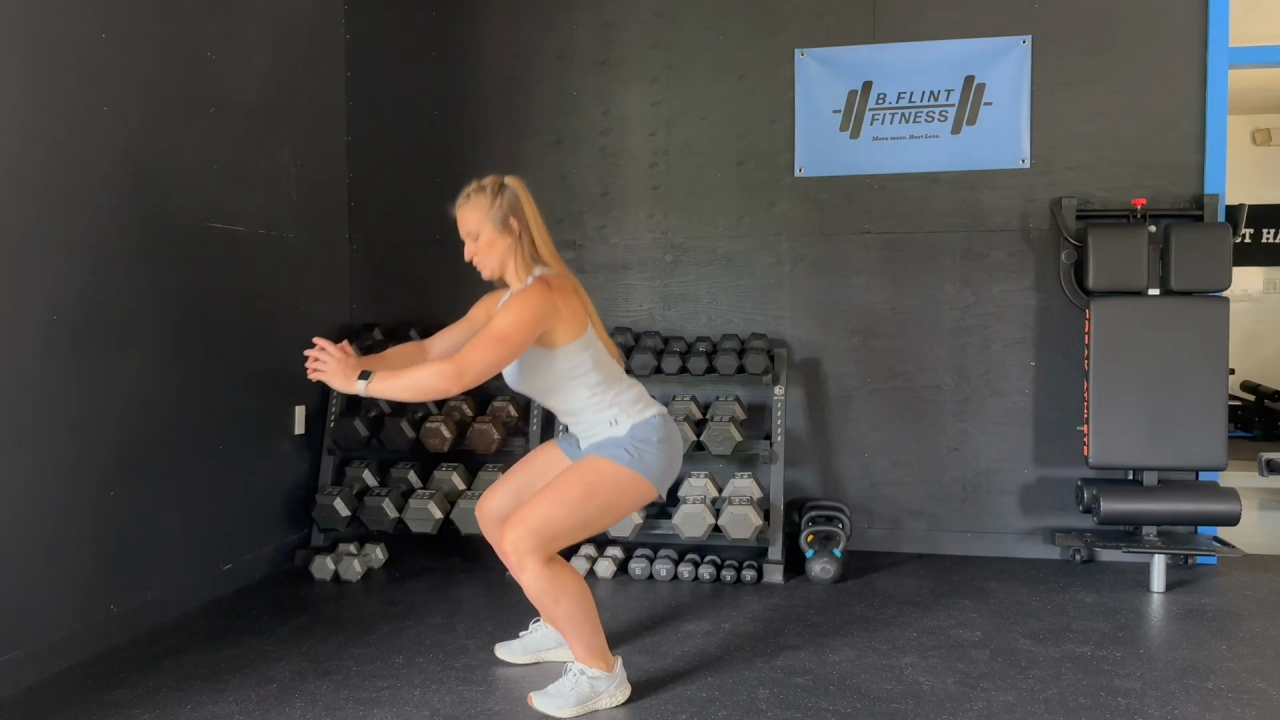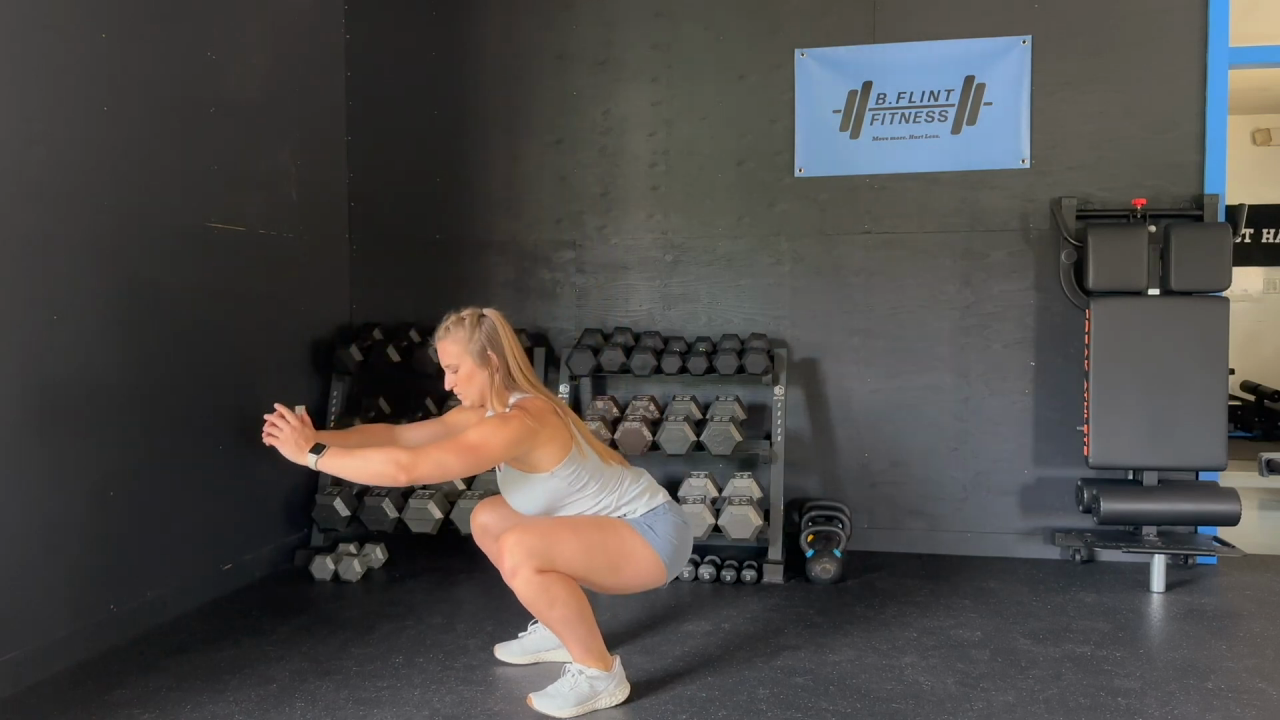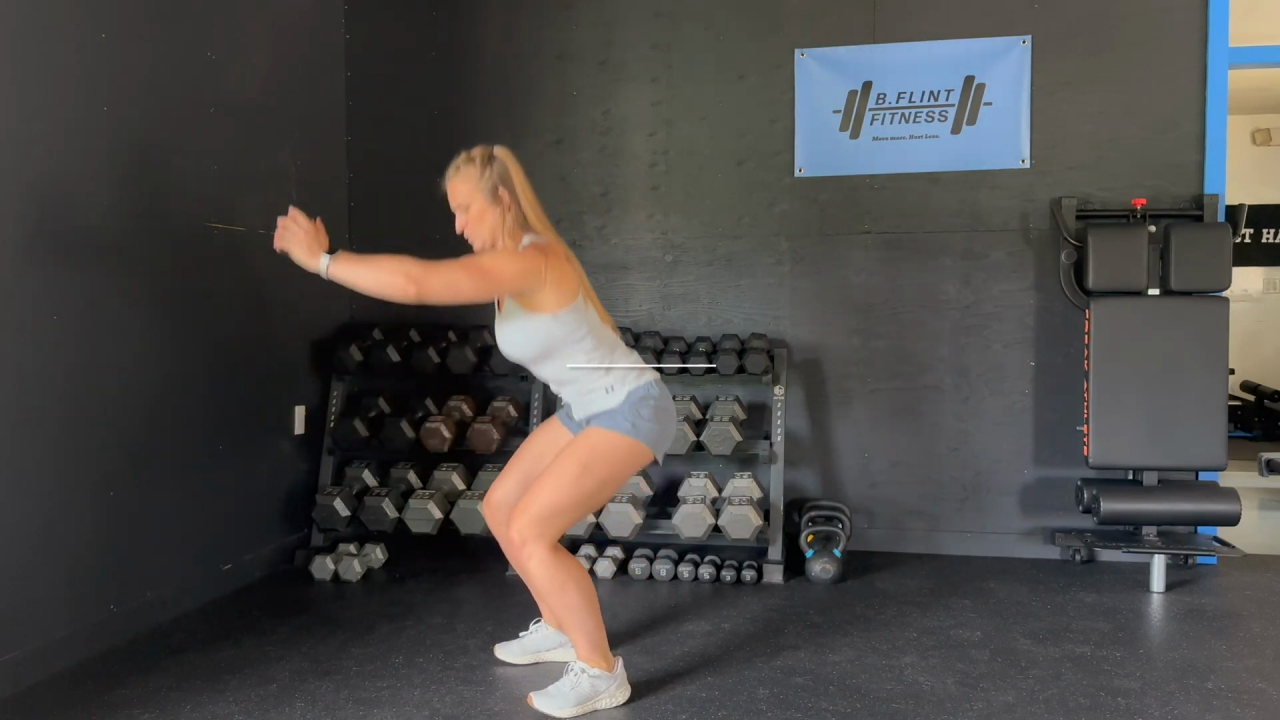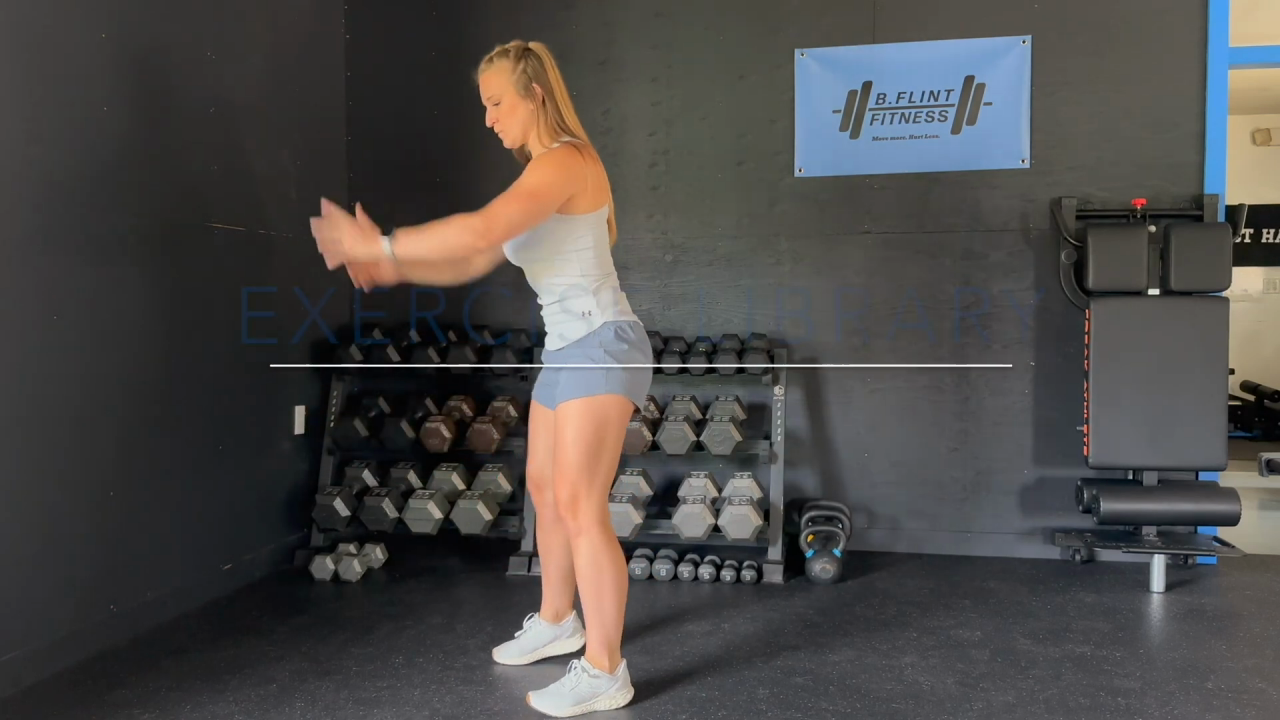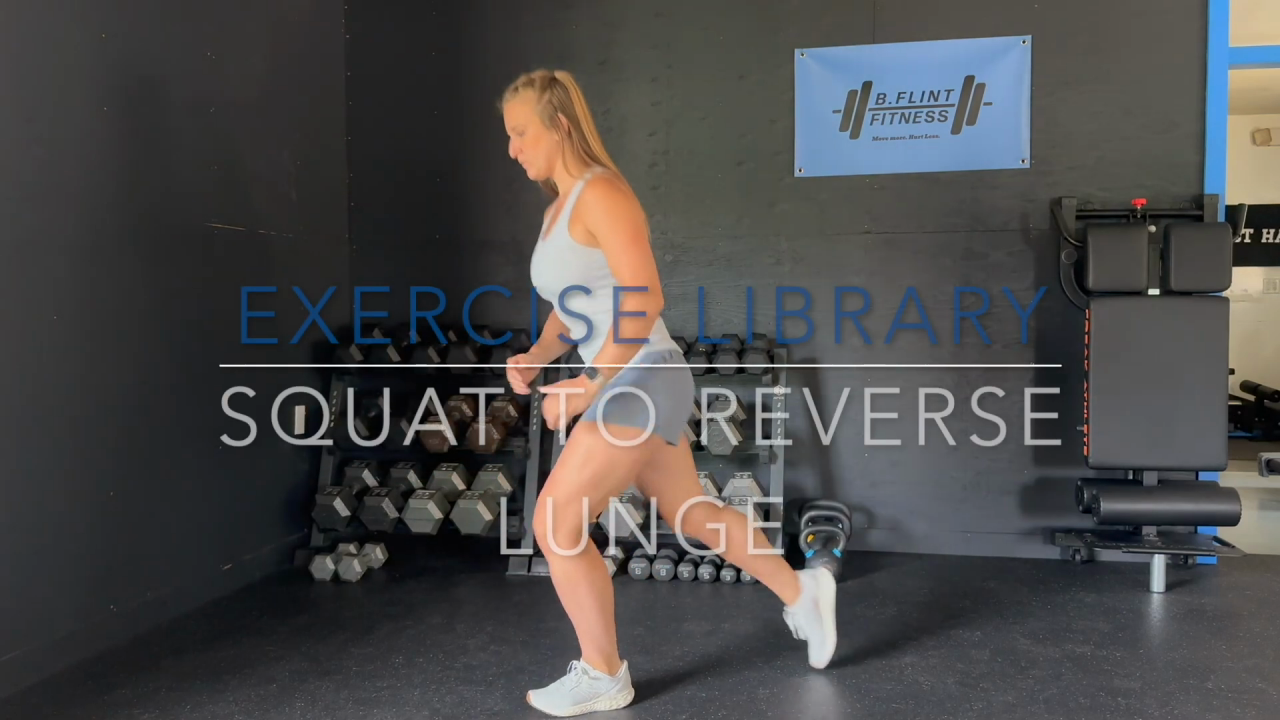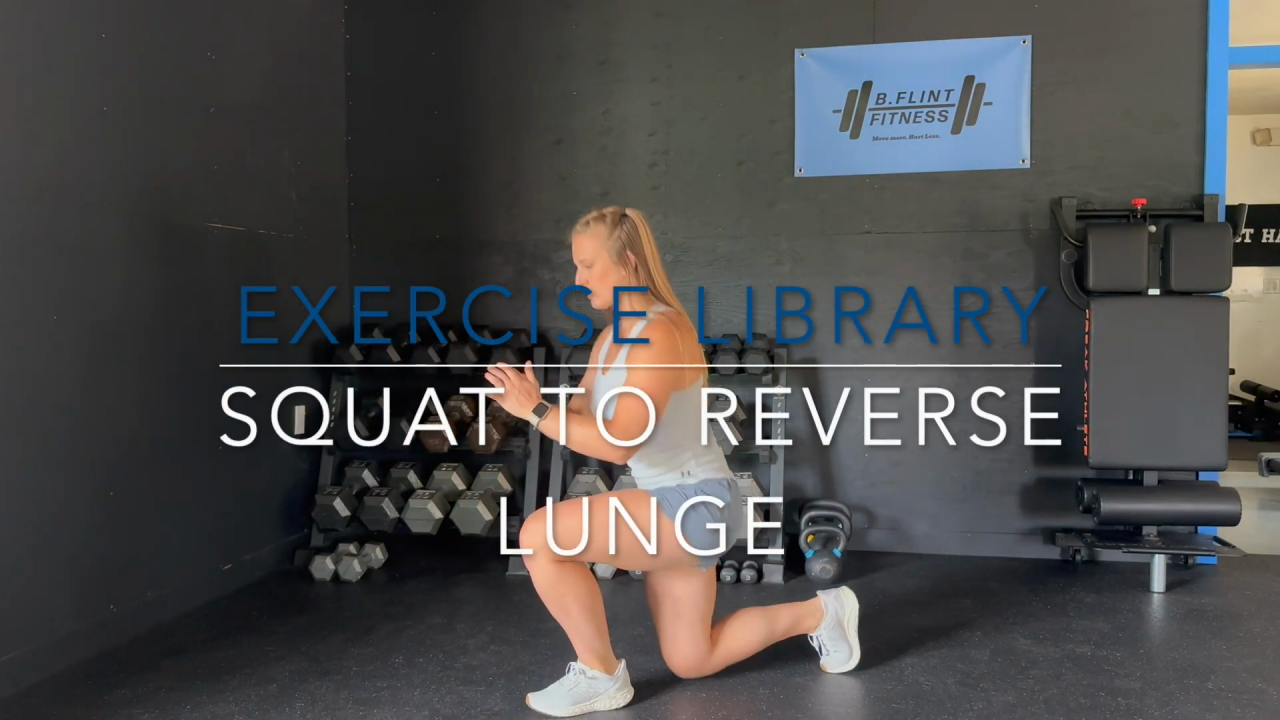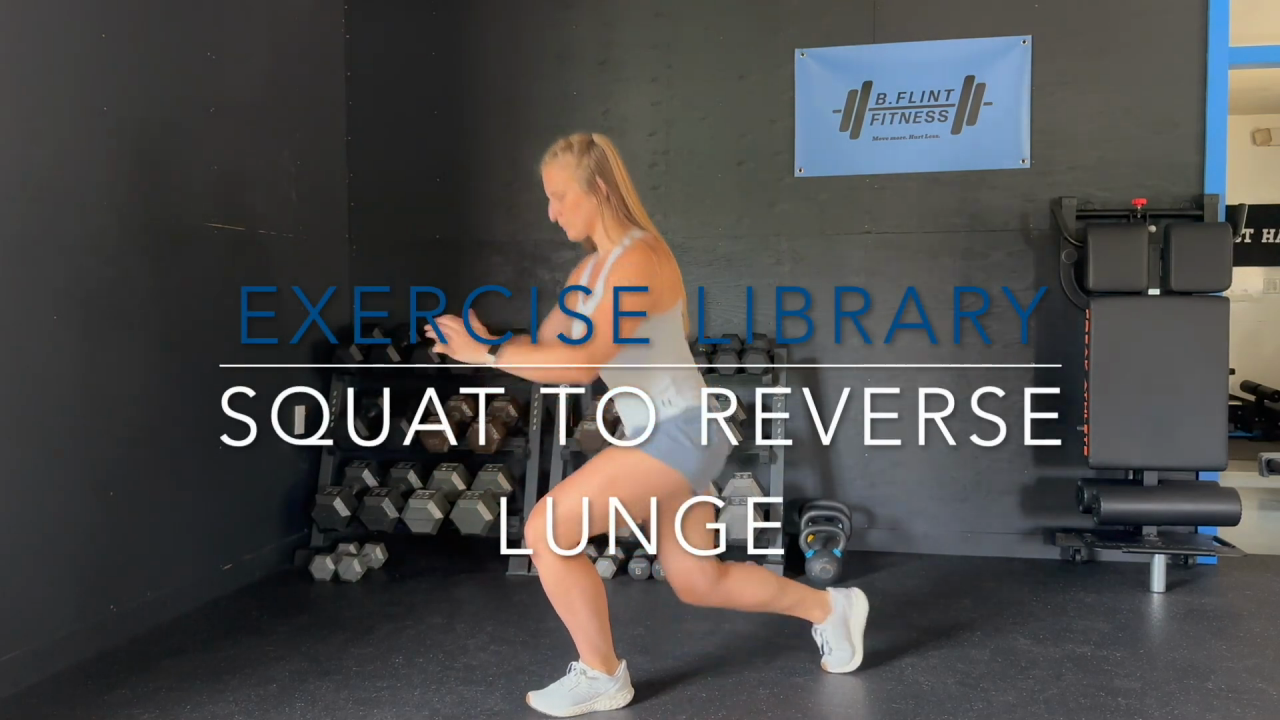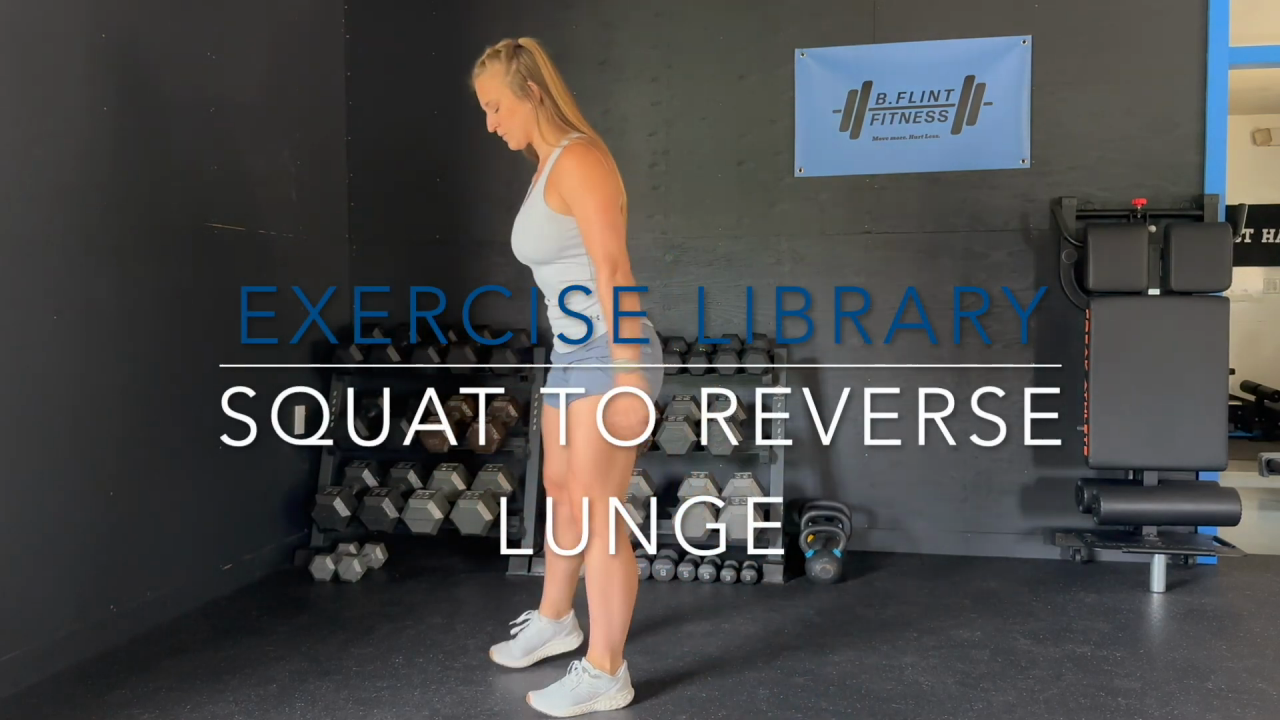
dt=0.5s
person 1, frame 1
left shoulder: (540, 298)
right shoulder: (504, 300)
left elbow: (457, 375)
right elbow: (431, 349)
left wrist: (360, 383)
right wrist: (359, 363)
left hip: (640, 446)
right hip: (600, 438)
left knee: (524, 541)
right knee: (494, 514)
left ankle: (601, 673)
right ankle: (561, 629)
person 1, frame 2
left shoulder: (518, 423)
right shoulder: (488, 413)
left elbow: (408, 468)
right elbow: (399, 435)
left wrist: (313, 455)
right wrist: (321, 436)
left hip: (652, 535)
right hip: (622, 519)
left knee: (517, 549)
right knee: (487, 521)
left ankle: (598, 672)
right ankle: (560, 627)
person 1, frame 3
left shoulder: (530, 261)
right shoulder: (507, 258)
left elbow: (416, 285)
right elbow: (419, 278)
left wrist: (323, 261)
right wrist: (328, 255)
left hip: (628, 409)
right hip: (590, 407)
left knee: (530, 533)
right knee: (500, 510)
left ankle: (601, 674)
right ankle: (561, 627)
person 1, frame 4
left shoulder: (566, 163)
right shoulder: (542, 170)
left elbow: (478, 233)
right elbow: (473, 259)
left wrist: (379, 245)
right wrist: (393, 265)
left hip: (602, 350)
right hip: (570, 350)
left knee: (579, 511)
right knee: (544, 491)
right ankle: (557, 621)
person 1, frame 5
left shoulder: (600, 195)
right shoulder: (560, 209)
left elbow: (645, 303)
right elbow: (569, 309)
left wrist: (587, 384)
right wrist: (535, 355)
left hip: (643, 385)
right hip: (633, 388)
left knee: (556, 526)
right knee: (694, 518)
right ankle: (804, 589)
person 1, frame 6
left shoulder: (663, 334)
right shoulder: (613, 337)
left elbow: (621, 441)
right elbow: (580, 419)
left wrist: (535, 411)
right wrist: (534, 402)
left hip: (695, 504)
right hip: (676, 501)
left knee: (540, 536)
right knee: (692, 660)
left ankle: (599, 674)
right ankle: (821, 614)
person 1, frame 7
left shoulder: (639, 261)
right shoulder: (594, 267)
left elbow: (581, 365)
right elbow: (549, 344)
left wrist: (485, 354)
right wrist: (485, 344)
left hip: (675, 436)
right hip: (662, 433)
left knee: (548, 528)
right knee: (695, 584)
right ankle: (829, 608)
person 1, frame 8
left shoulder: (580, 160)
right shoulder: (548, 170)
left elbow: (615, 273)
left wrist: (629, 375)
left hip: (609, 357)
right hip: (579, 353)
left knee: (594, 514)
right knee: (561, 493)
right ankle: (555, 620)
